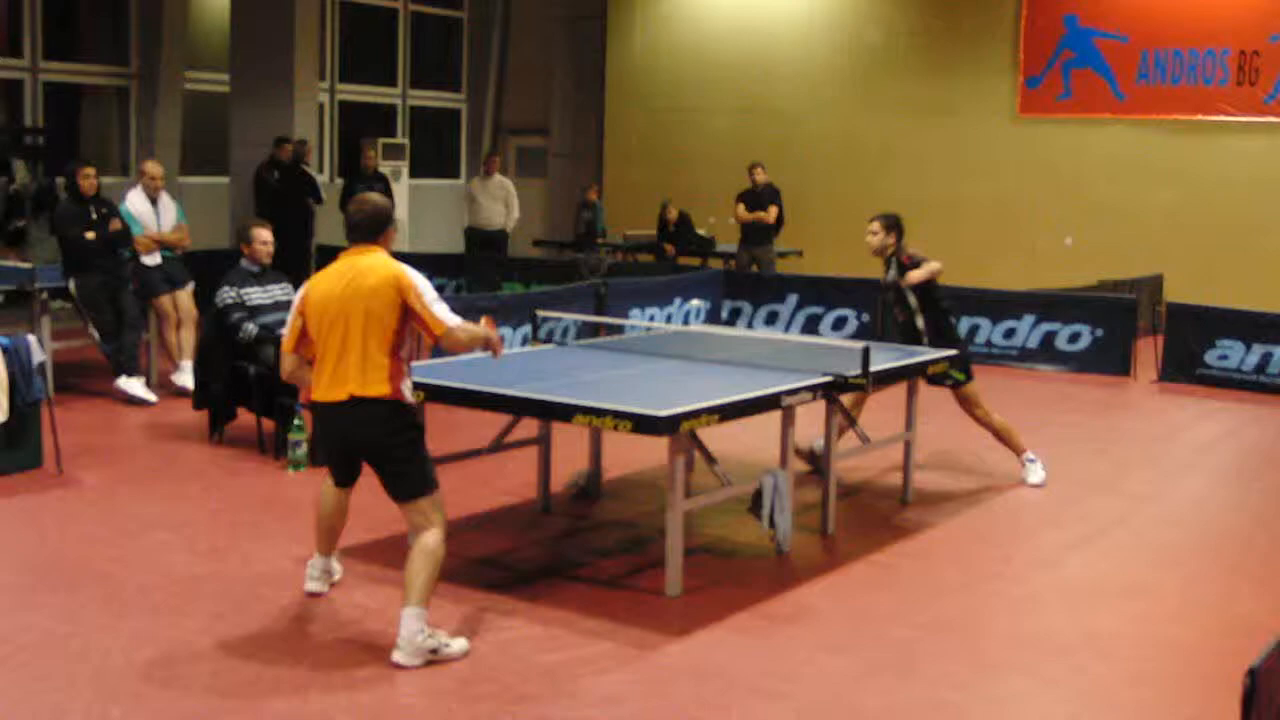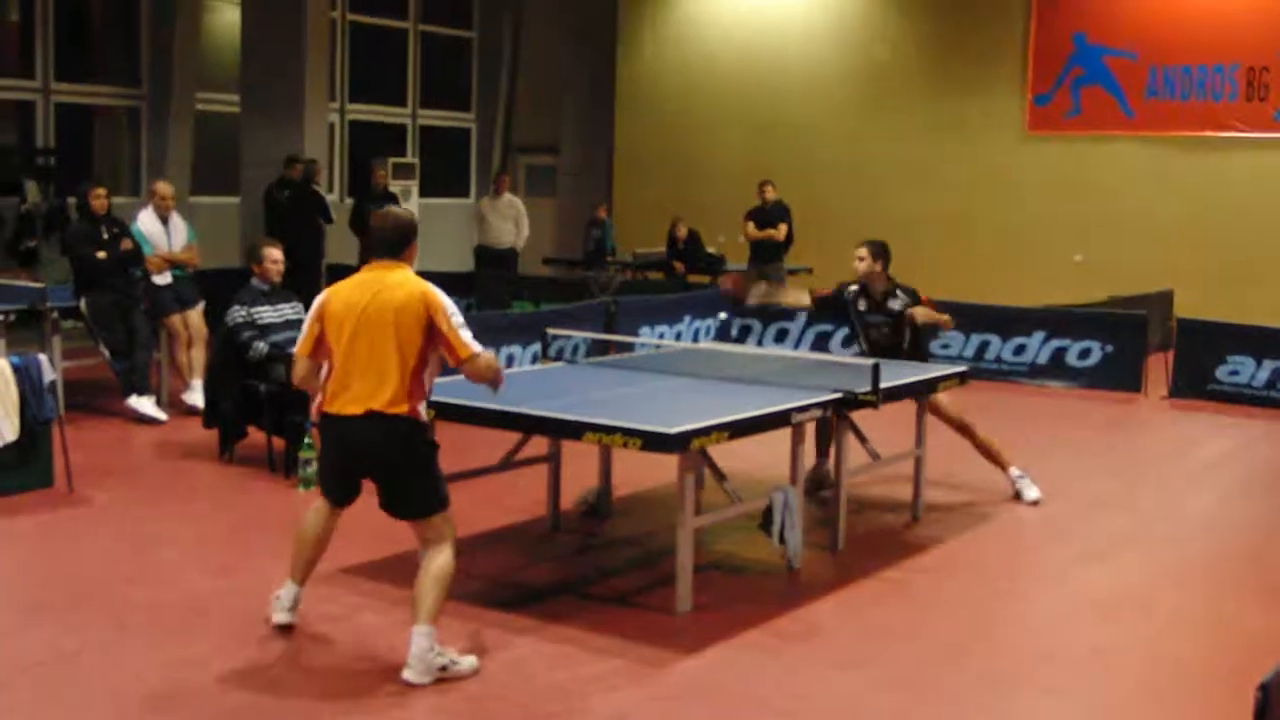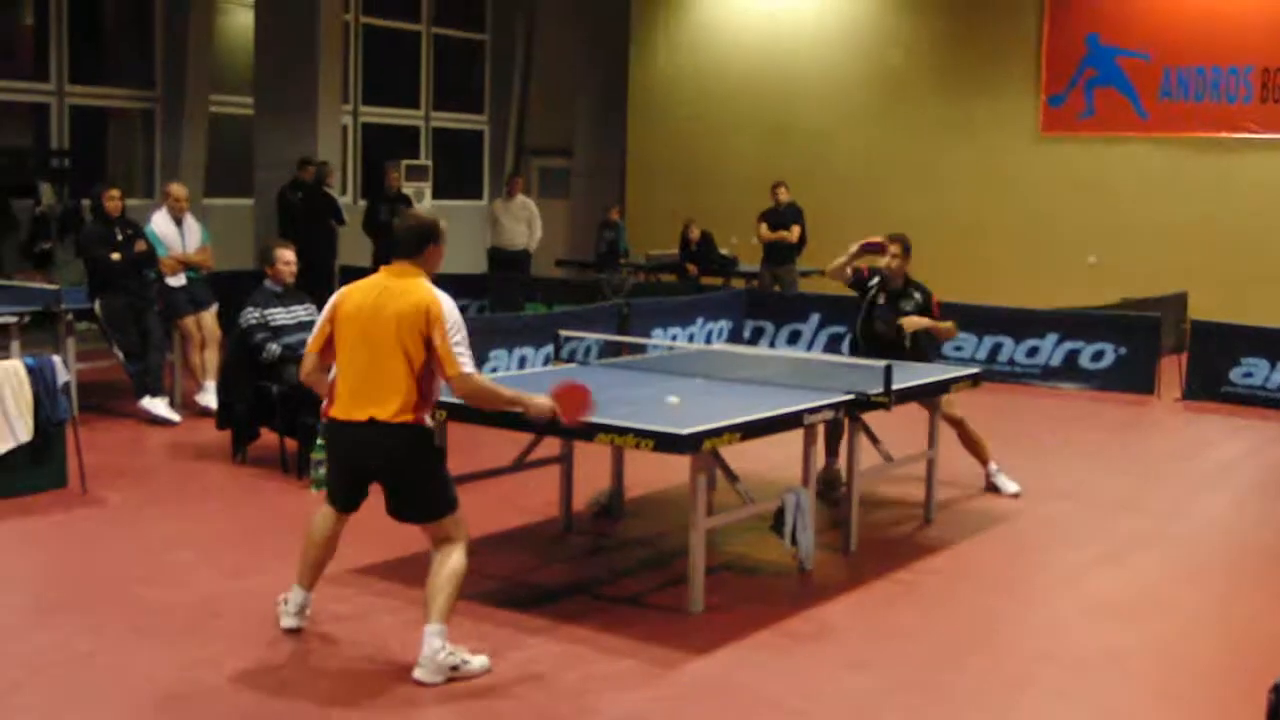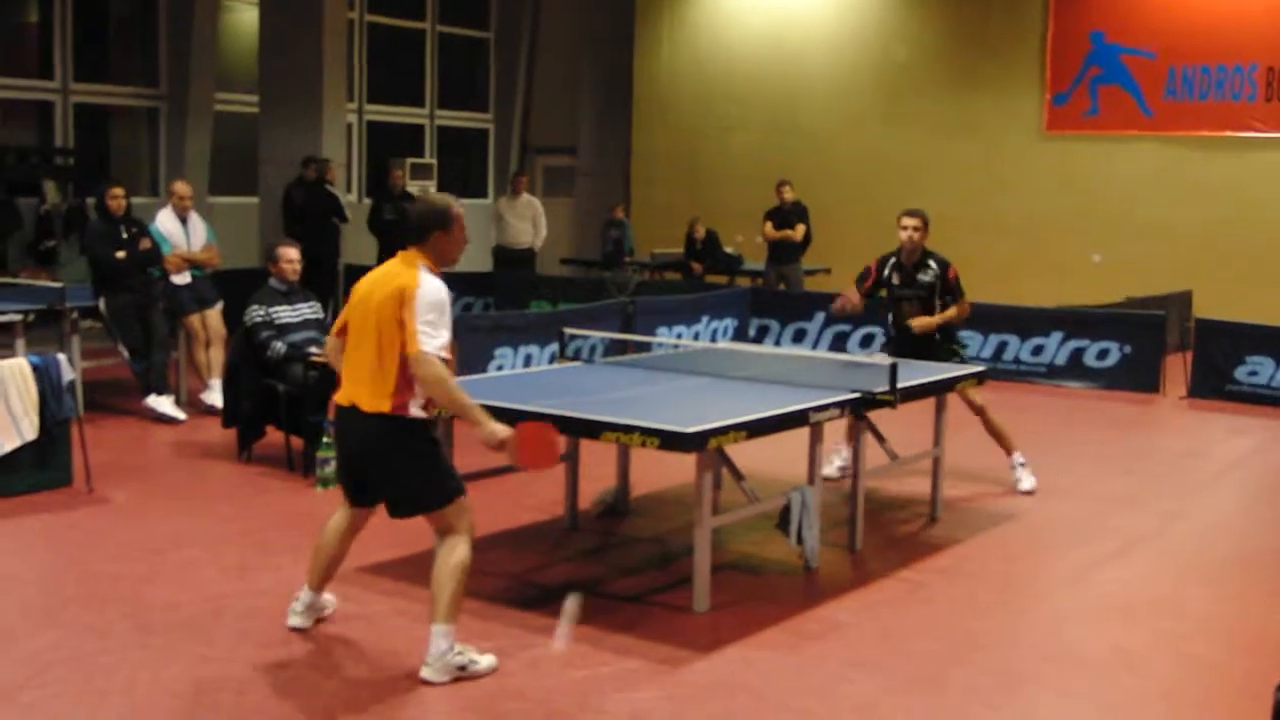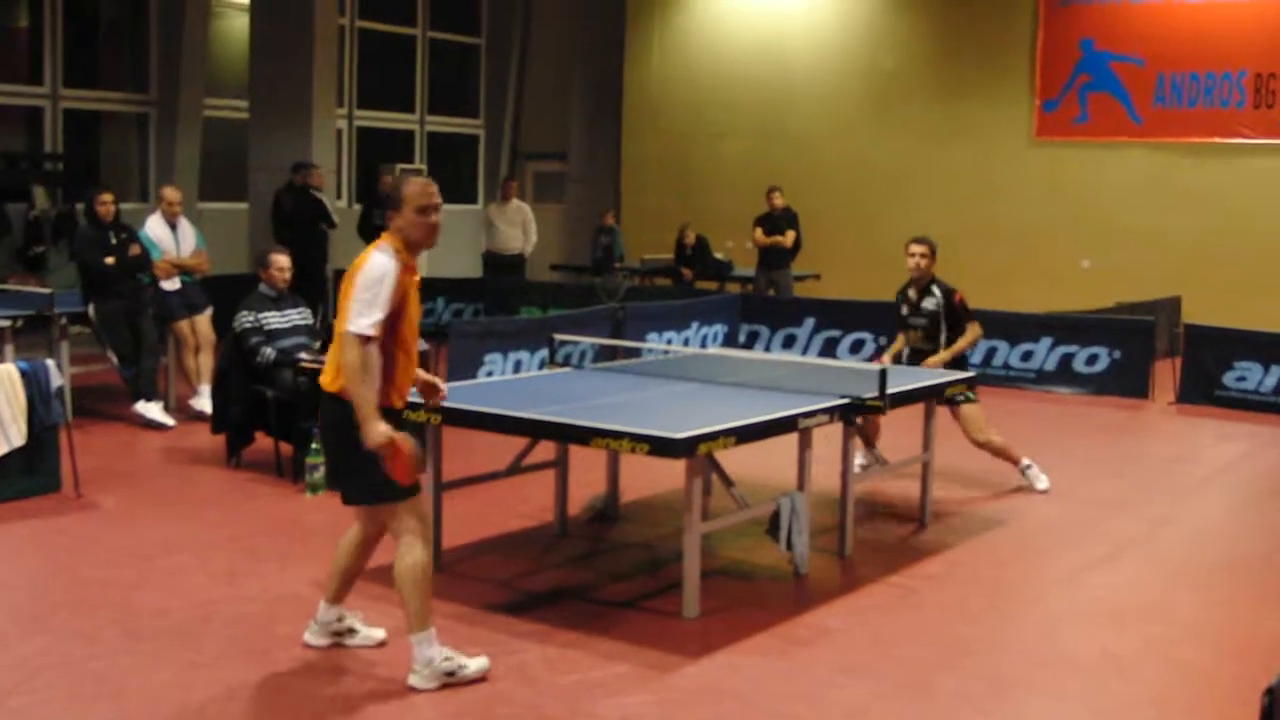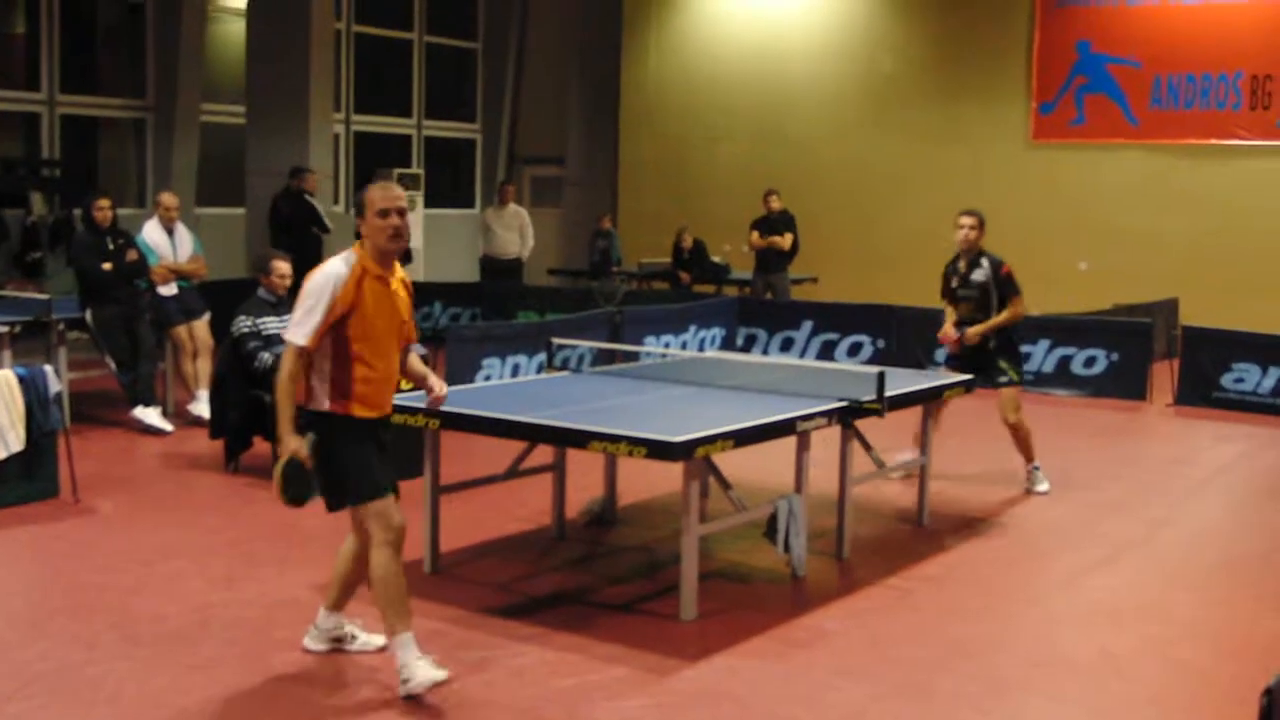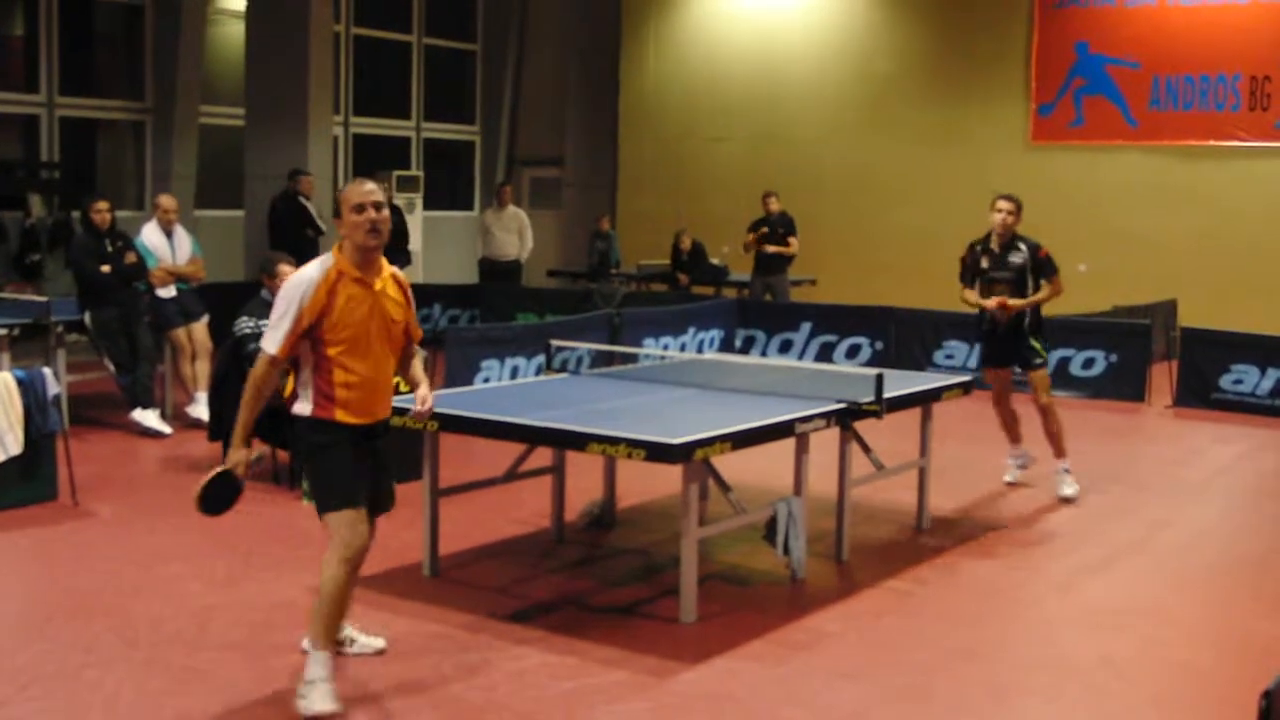
dt=0.2s
person 1, frame 1
left shoulder: (311, 287)
right shoulder: (401, 277)
left elbow: (290, 369)
right elbow: (455, 338)
right wrist: (489, 336)
left hip: (328, 412)
right hip: (384, 412)
left knee: (338, 481)
right knee: (429, 523)
left ankle: (320, 568)
right ankle: (414, 634)
person 1, frame 2
left shoulder: (330, 297)
right shoulder: (428, 297)
left elbow: (302, 375)
right elbow: (475, 367)
right wrist: (495, 368)
left hip: (338, 426)
right hip: (396, 430)
left knee: (327, 504)
right knee: (439, 540)
left ankle: (288, 599)
right ankle: (423, 652)
person 1, frame 3
left shoulder: (344, 296)
right shoulder: (437, 304)
left elbow: (310, 371)
right elbow: (465, 384)
right wrist: (528, 402)
left hip: (343, 431)
right hip: (401, 436)
left knee: (333, 510)
right knee: (452, 539)
left ankle: (295, 604)
right ankle: (436, 652)
person 1, frame 4
left shoulder: (375, 278)
right shoulder: (429, 288)
left elbow: (335, 350)
right elbow: (429, 368)
right wrist: (483, 423)
left hip: (353, 418)
right hip: (395, 426)
left knee: (353, 510)
right knee: (457, 530)
left ankle: (307, 604)
right ankle: (442, 653)
person 1, frame 5
left shoulder: (400, 265)
right shoulder: (382, 268)
right elbow: (351, 347)
left wrist: (419, 376)
right wrist: (371, 421)
left hip: (366, 414)
right hip: (359, 418)
left knee: (374, 522)
right knee: (412, 529)
left ankle: (327, 619)
right ankle: (429, 658)
person 1, frame 6
left shoulder: (400, 281)
right shoulder: (333, 278)
right elbow: (295, 357)
left wrist: (428, 378)
right wrist: (288, 433)
left hip: (371, 420)
right hip: (337, 422)
left knee: (369, 531)
right knee: (389, 528)
left ankle: (328, 626)
right ankle: (407, 659)
person 1, frame 7
left shoulder: (397, 283)
right shoulder: (309, 283)
left elbow: (407, 349)
right elbow: (268, 364)
left wrist: (422, 388)
right wrist: (240, 440)
left hip: (374, 428)
right hip: (325, 428)
left knee: (357, 539)
right knee: (348, 545)
left ankle: (326, 630)
person 2, frame 1
left shoulder: (905, 260)
right shoulder: (890, 267)
left elbow: (935, 268)
left wrist: (920, 274)
left hip: (940, 348)
right hip: (911, 348)
left knee: (978, 412)
right knee: (862, 388)
left ankle: (1028, 459)
right ankle: (824, 446)
person 2, frame 2
left shoulder: (907, 296)
right shoulder: (849, 293)
left elbow: (948, 324)
right elbow: (816, 303)
left wrist: (932, 316)
left knee: (960, 422)
left ankle: (1015, 475)
right ankle: (821, 468)
person 2, frame 3
left shoulder: (921, 295)
right shoulder: (870, 278)
left elbow: (950, 332)
right elbow: (833, 272)
left wrist: (927, 324)
right wrist: (854, 253)
left hip: (908, 362)
right hip: (869, 361)
left knee: (954, 417)
left ankle: (992, 471)
right ankle: (831, 469)
person 2, frame 4
left shoulder: (941, 268)
right shoulder: (885, 265)
left elbow: (963, 308)
right elbow: (857, 297)
left wrist: (932, 322)
right wrist: (847, 301)
left hip: (940, 346)
right hip: (902, 346)
left knee: (977, 405)
left ankle: (1018, 464)
right ankle: (845, 455)
person 2, frame 5
left shoulder: (946, 294)
right shoulder: (903, 295)
left elbow: (974, 331)
left wrist: (943, 357)
right wrist: (889, 355)
left hip: (947, 370)
right hip: (914, 368)
left knee: (979, 437)
left ankle: (1026, 466)
right ankle: (866, 454)
person 2, frame 6
left shoulder: (995, 267)
right shoulder: (952, 268)
left elbow: (1018, 308)
left wrist: (982, 329)
right wrist: (947, 327)
left hip: (998, 349)
right hip: (963, 348)
left knee: (1011, 419)
right knee: (932, 402)
left ankle: (1033, 468)
person 2, frame 7
left shoulder: (1031, 250)
right shoulder: (975, 250)
left elbow: (1056, 286)
right elbow: (965, 291)
left wrist: (1024, 303)
right wrist: (985, 303)
left hip: (1026, 332)
right hip: (993, 333)
left knee: (1044, 403)
right knee: (1000, 400)
left ankle: (1064, 469)
right ankle: (1020, 456)
person 3, frame 1
left shoulder: (106, 205)
right shoulder: (65, 210)
left elbow: (126, 238)
right elbow: (78, 246)
left wrist: (96, 237)
right wrist: (109, 235)
left hip: (115, 271)
right hip: (86, 275)
left knee: (132, 317)
right knee: (107, 326)
left ankle: (129, 376)
right ankle: (128, 376)
person 3, frame 2
left shoulder: (117, 225)
right shoulder: (77, 230)
left elbow: (137, 258)
right elbow: (90, 265)
left wrist: (107, 256)
right wrist: (120, 255)
left hip: (126, 290)
right hip: (98, 295)
left knee: (143, 337)
right knee: (119, 345)
left ankle: (139, 395)
right ankle: (139, 395)
person 3, frame 3
left shoulder: (131, 227)
right shoulder: (91, 232)
left elbow: (151, 259)
right elbow: (104, 267)
left wrist: (121, 258)
right wrist: (133, 256)
left hip: (140, 292)
right hip: (111, 296)
left knee: (156, 338)
right knee: (132, 347)
left ankle: (153, 396)
right ankle: (153, 396)
person 3, frame 4
left shoulder: (136, 225)
right shoulder: (95, 230)
left elbow: (156, 258)
right elbow: (108, 265)
left wrist: (126, 256)
right wrist: (139, 255)
left hip: (145, 290)
right hip: (116, 294)
left knee: (161, 336)
right knee: (137, 345)
left ankle: (158, 394)
right ankle: (159, 394)
person 3, frame 5
left shoulder: (125, 231)
right shoulder: (84, 235)
left elbow: (145, 263)
right elbow: (97, 270)
left wrist: (116, 262)
right wrist: (128, 260)
left hip: (134, 296)
right hip: (106, 300)
left knee: (150, 342)
right knee: (127, 351)
left ankle: (147, 401)
right ankle: (147, 400)
person 3, frame 6
left shoulder: (123, 237)
right shoulder: (82, 241)
left elbow: (142, 269)
right elbow: (95, 277)
left wrist: (113, 268)
right wrist: (125, 266)
left hip: (132, 301)
right hip: (103, 306)
left knee: (148, 348)
right knee: (124, 356)
left ankle: (145, 406)
right ankle: (145, 406)
person 3, frame 7
left shoulder: (121, 239)
right shoulder: (80, 244)
left elbow: (141, 272)
right elbow: (93, 279)
left wrist: (112, 270)
right wrist: (124, 270)
left hip: (130, 304)
right hip: (102, 309)
left knee: (146, 351)
right knee: (123, 359)
left ankle: (144, 409)
right ankle: (144, 408)
person 4, frame 1
left shoulder: (171, 204)
right shoulder: (129, 207)
left elbow: (185, 240)
right elbow: (141, 246)
left wrist: (156, 236)
right wrist: (170, 238)
left hip: (172, 261)
right hip: (147, 265)
left knee: (190, 314)
right knee: (170, 316)
left ankle: (186, 370)
right ankle: (181, 370)
person 4, frame 2
left shoulder: (182, 224)
right shoulder: (140, 227)
left elbow: (195, 259)
right elbow: (152, 265)
left wrist: (166, 255)
right wrist: (180, 257)
left hip: (183, 280)
right hip: (158, 284)
left knee: (200, 333)
right knee: (181, 335)
left ankle: (197, 389)
right ankle: (191, 389)
person 4, frame 3
left shoulder: (196, 226)
right shoulder: (154, 228)
left elbow: (208, 262)
right elbow: (166, 267)
left wrist: (180, 257)
right wrist: (194, 259)
left hip: (197, 282)
right hip: (172, 286)
left knee: (213, 335)
right knee: (194, 337)
left ankle: (210, 390)
right ankle: (205, 390)
person 4, frame 4
left shoulder: (201, 224)
right shoulder: (159, 226)
left elbow: (214, 260)
right elbow: (171, 265)
left wrist: (185, 255)
right wrist: (200, 257)
left hip: (201, 280)
right hip: (177, 284)
left knee: (218, 333)
right knee: (199, 335)
left ankle: (215, 389)
right ankle: (209, 388)
person 4, frame 5
left shoulder: (191, 230)
right shoulder: (148, 232)
left elbow: (204, 265)
right elbow: (160, 271)
left wrist: (175, 261)
right wrist: (189, 263)
left hip: (191, 286)
right hip: (167, 290)
left knee: (208, 339)
right knee: (188, 341)
left ankle: (205, 395)
right ankle: (199, 394)
person 4, frame 6
left shoulder: (187, 235)
right shoulder: (145, 238)
left elbow: (201, 271)
right elbow: (157, 276)
left wrist: (172, 266)
right wrist: (186, 269)
left hip: (188, 291)
right hip: (164, 295)
left knee: (206, 344)
right knee: (186, 346)
left ankle: (203, 400)
right ankle: (197, 399)
person 4, frame 7
left shoulder: (186, 237)
right shoulder: (144, 240)
left elbow: (200, 273)
right elbow: (156, 279)
left wrist: (170, 269)
right wrist: (185, 271)
left hip: (187, 293)
right hip: (162, 298)
left knee: (204, 346)
right knee: (185, 348)
left ankle: (202, 403)
right ankle: (195, 402)
